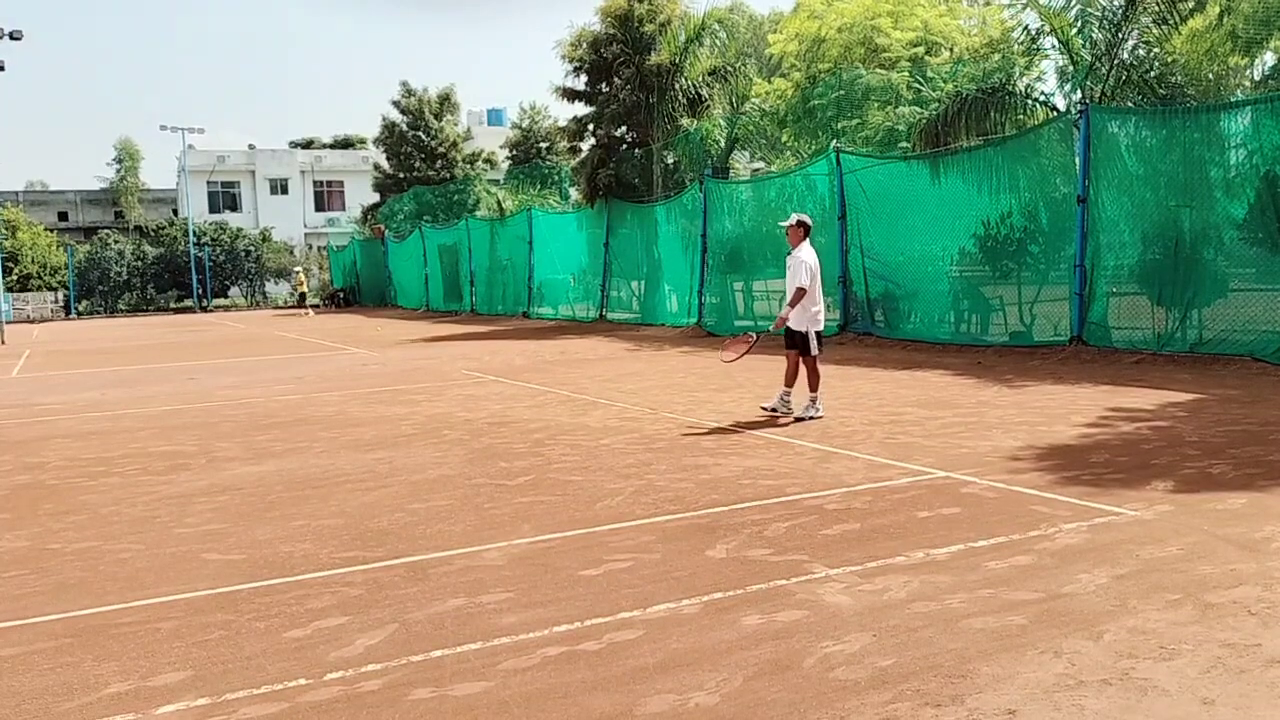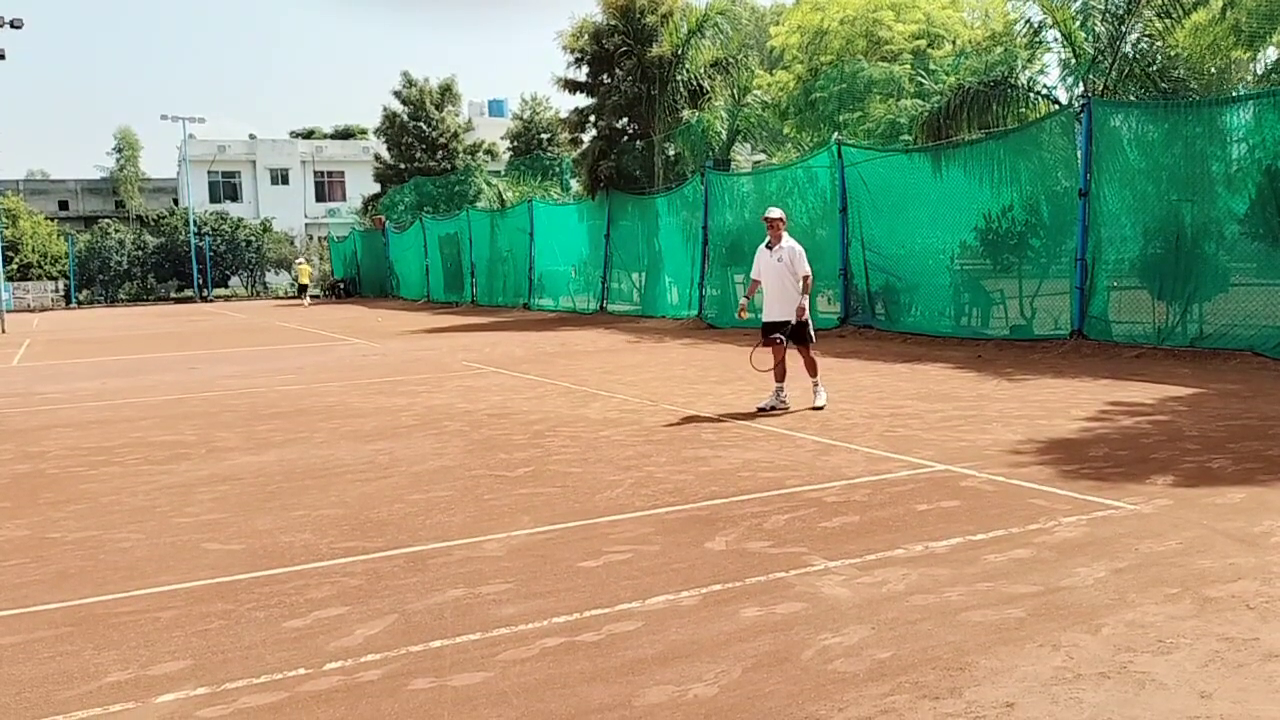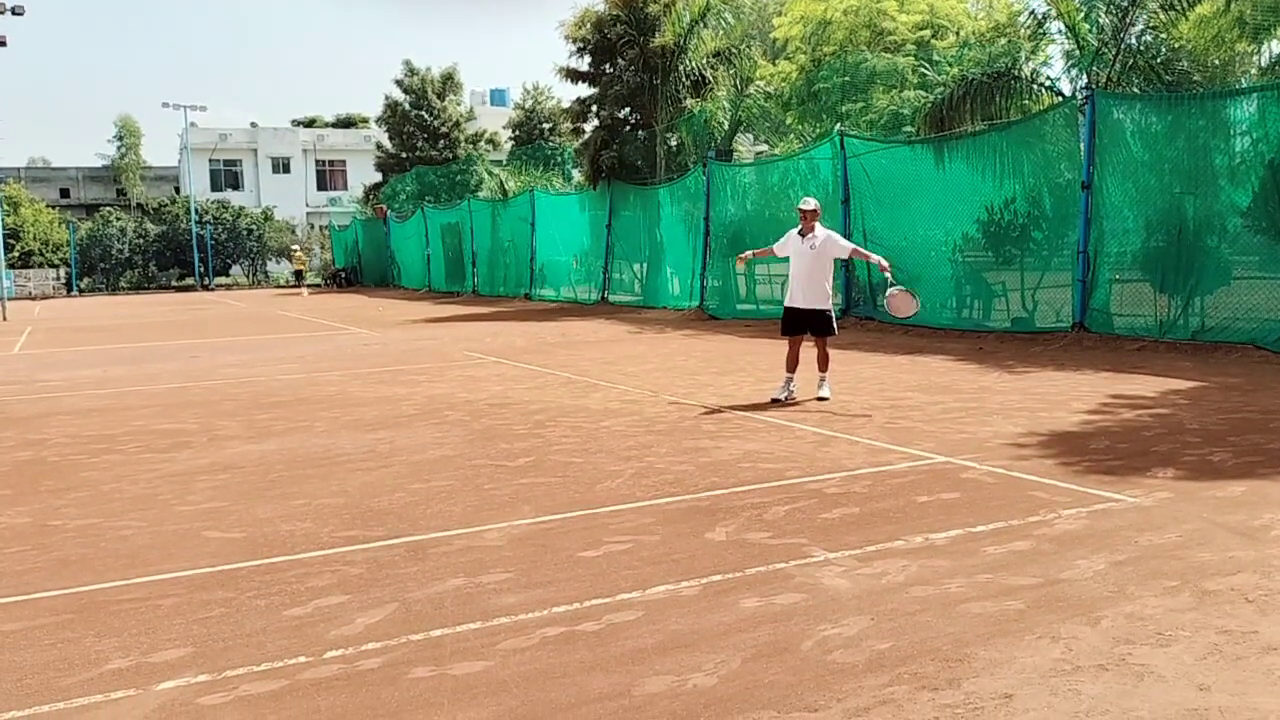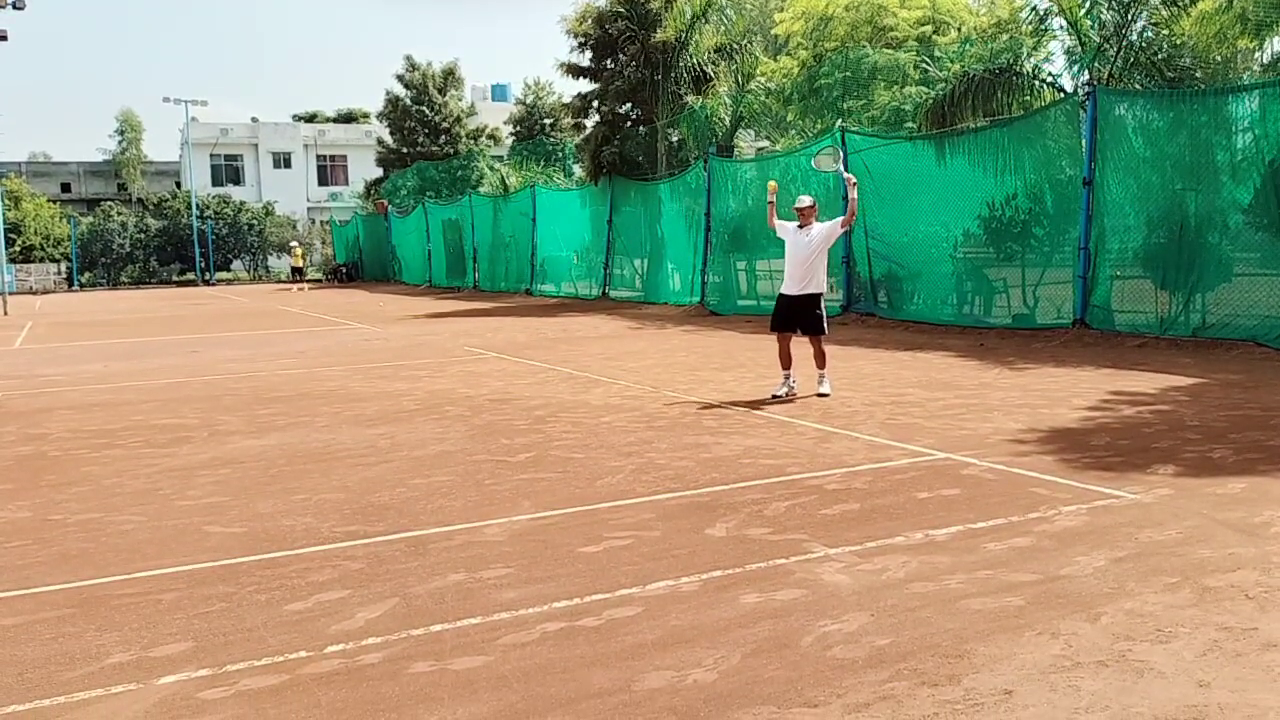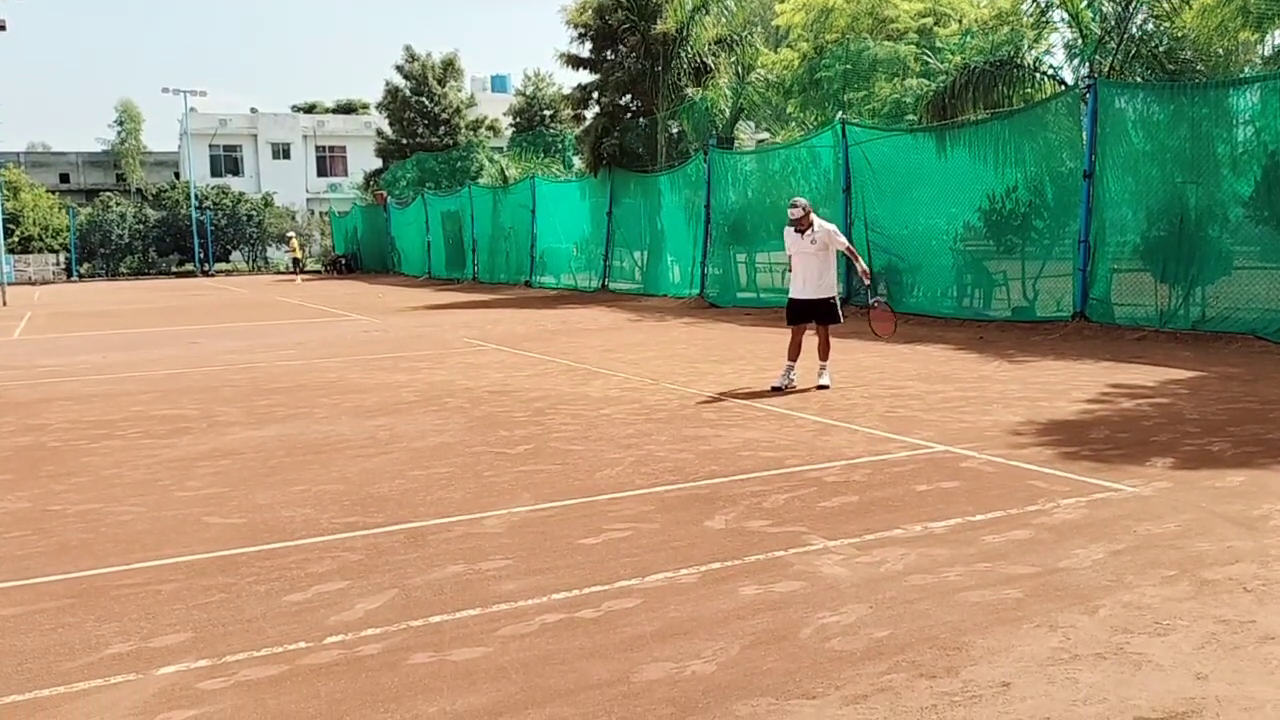
dt=1s
person 1, frame 1
left shoulder: (803, 257)
right shoulder: (796, 255)
left elbow: (802, 289)
left wrist: (785, 312)
left hip: (807, 320)
right hip: (796, 320)
left knee: (809, 361)
right knee: (791, 358)
left ankle: (815, 406)
right ankle: (784, 401)
person 1, frame 2
left shoulder: (793, 248)
right shoulder: (762, 250)
left elbow: (807, 276)
right elbow: (756, 279)
left wrist: (803, 301)
right wrist: (745, 299)
left hip: (795, 313)
right hip: (771, 314)
left knee: (805, 351)
right knee: (777, 354)
left ankle: (818, 389)
right ankle: (780, 397)
person 1, frame 3
left shoulder: (828, 238)
right shoulder: (792, 236)
left elbow: (852, 250)
right elbow: (774, 250)
left wrist: (875, 259)
right wrist: (752, 254)
left hip: (819, 303)
right hip: (794, 302)
left knee: (821, 344)
right knee: (793, 344)
left ankle: (823, 384)
right ankle: (789, 386)
person 1, frame 4
left shoulder: (825, 230)
right shoulder: (790, 229)
left elbow: (850, 216)
right elbow: (772, 222)
left wrist: (852, 189)
right wrist: (772, 197)
left hip: (811, 295)
right hip: (787, 294)
left knee: (816, 341)
right knee: (783, 340)
left ankle: (823, 380)
right ankle: (788, 382)
person 1, frame 5
left shoulder: (826, 230)
right shoulder: (788, 231)
left elbow: (846, 246)
left wrist: (860, 264)
right wrist: (791, 273)
left hip: (823, 293)
right hip: (798, 293)
left knee: (823, 333)
right knee: (796, 333)
left ankle: (823, 372)
right ankle: (789, 373)
